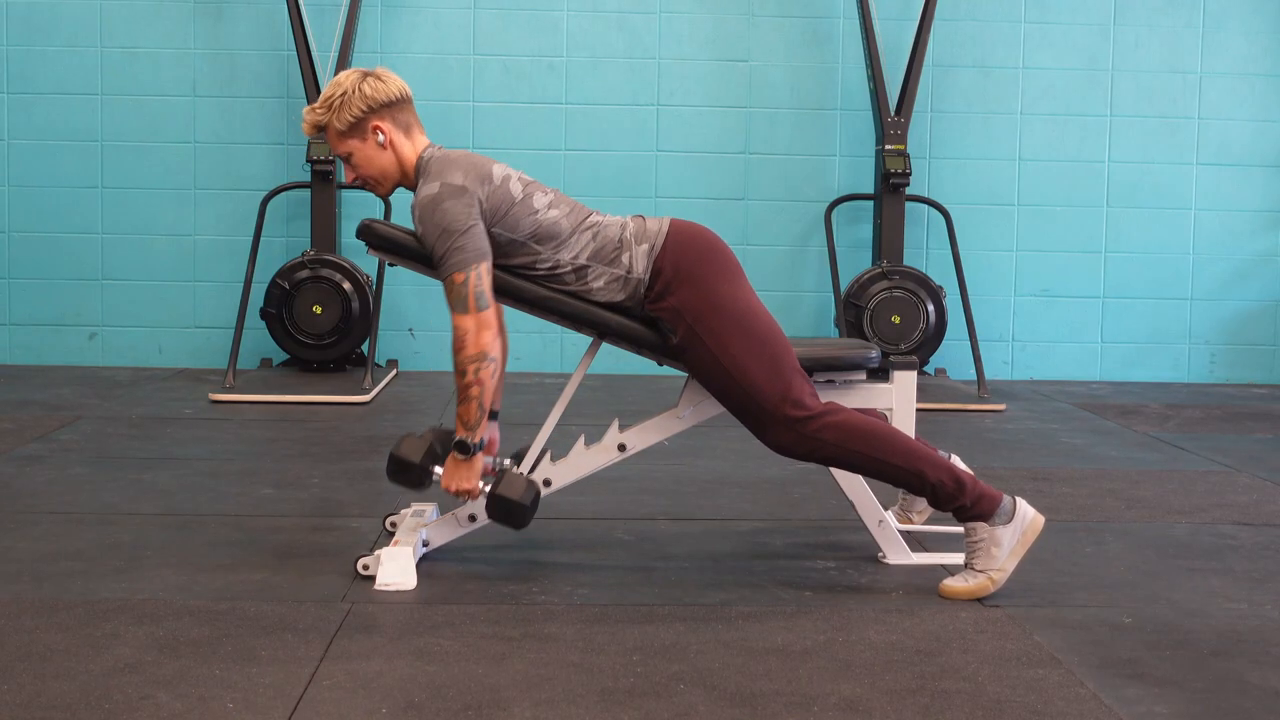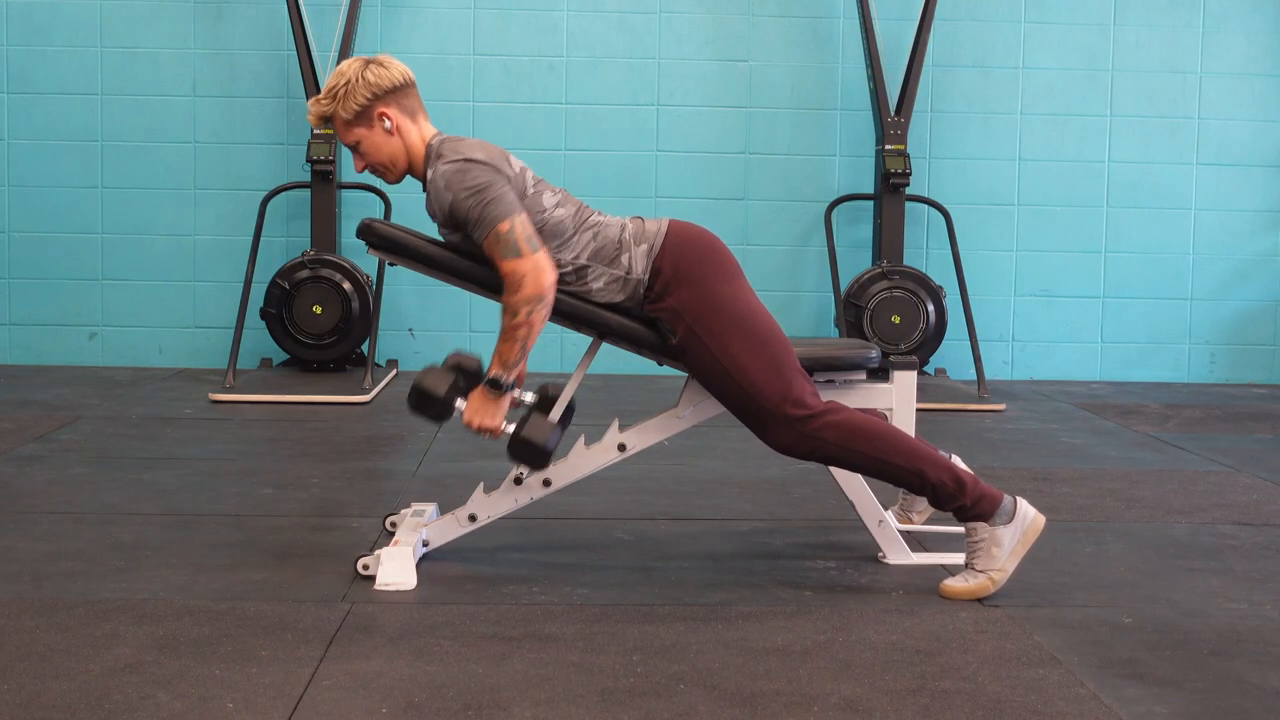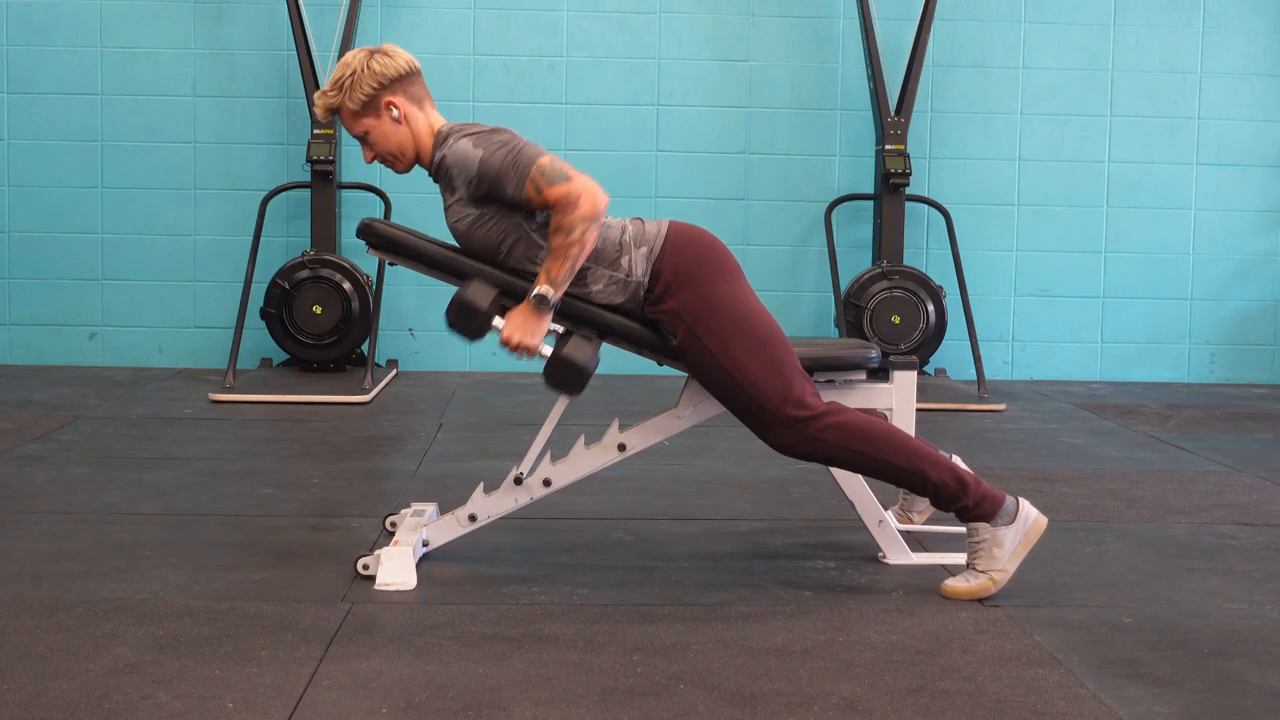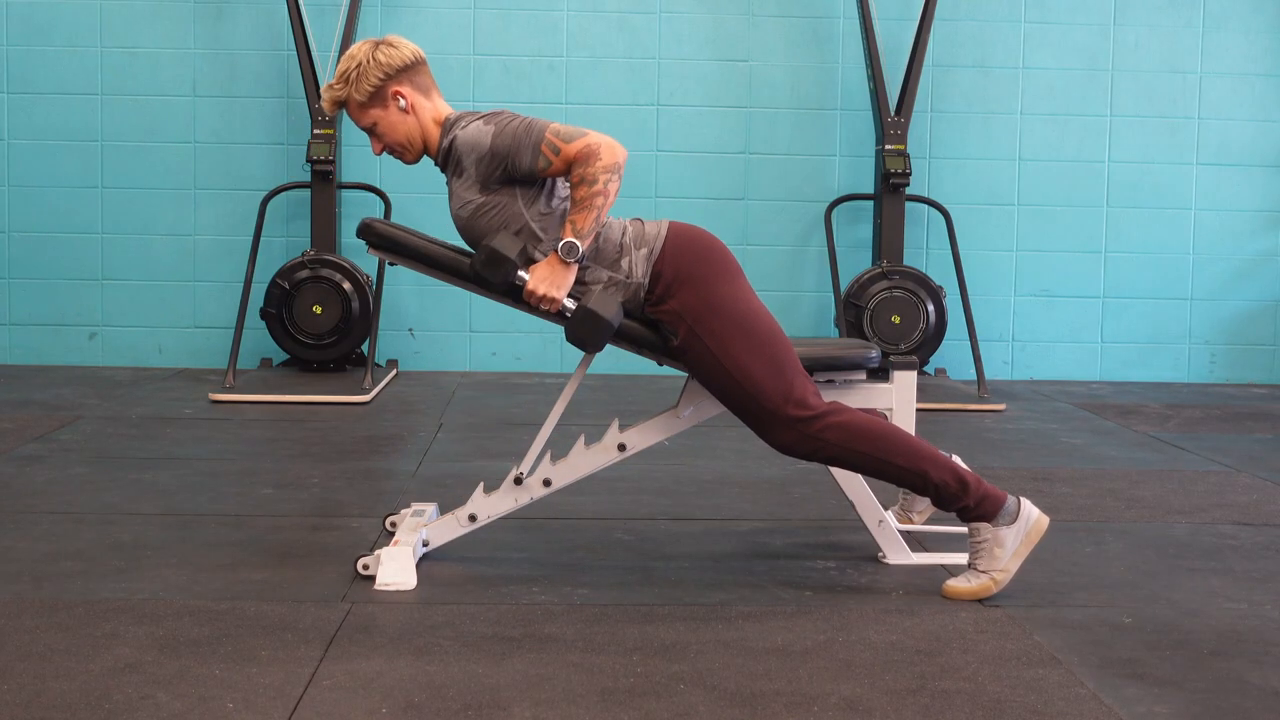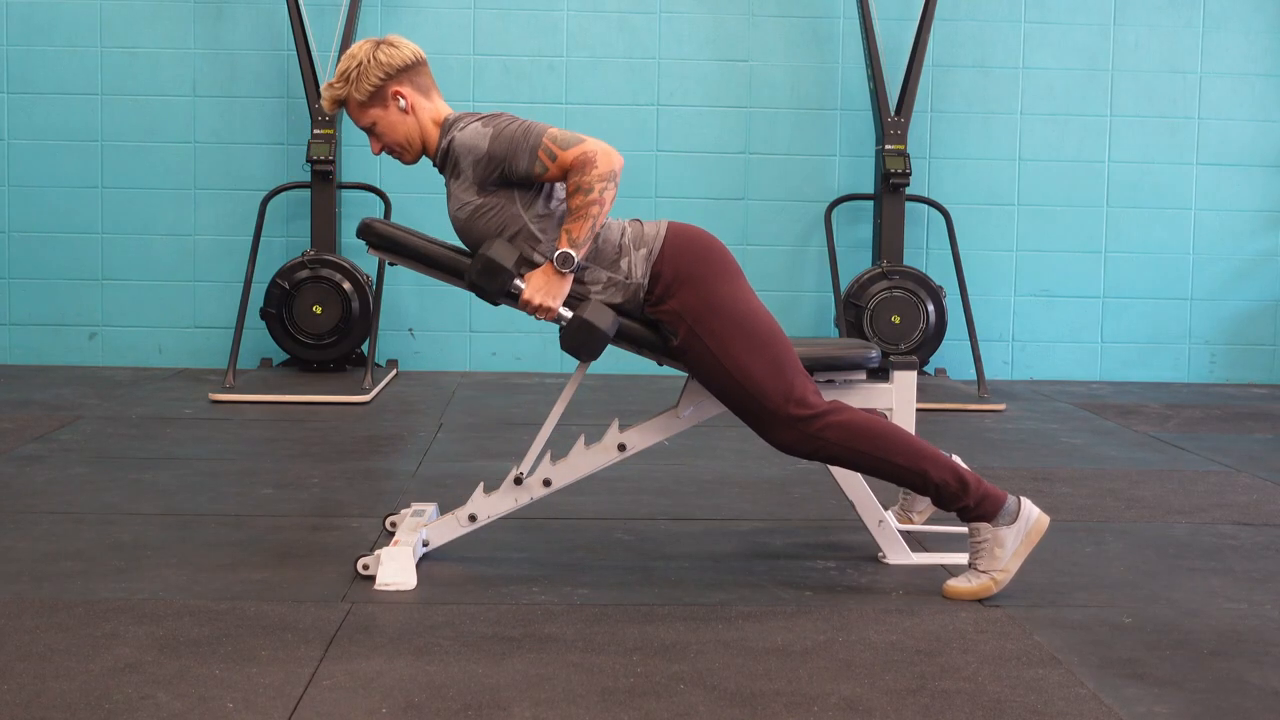
dt=0.2s
person 1, frame 1
left shoulder: (439, 197)
right shoulder: (451, 175)
left elbow: (479, 336)
right elbow: (487, 320)
left wrist: (467, 449)
right wrist: (479, 422)
left hip: (675, 271)
right hip: (669, 263)
left knee: (793, 417)
right knee: (783, 409)
left ankle: (994, 511)
right ankle: (929, 467)
person 1, frame 2
left shoulder: (455, 172)
right shoulder: (451, 171)
left elbow: (537, 277)
right elbow: (529, 265)
left wrist: (497, 383)
right wrist: (500, 360)
left hip: (674, 270)
right hip: (668, 269)
left knee: (793, 415)
right knee: (783, 410)
left ankle: (994, 512)
right ankle: (930, 468)
person 1, frame 3
left shoulder: (471, 152)
right shoulder: (457, 165)
left elbow: (585, 199)
left wrist: (539, 305)
right wrist: (536, 307)
left hip: (673, 271)
right hip: (665, 271)
left knee: (795, 416)
right knee: (785, 410)
left ankle: (997, 512)
right ankle: (929, 468)
person 1, frame 4
left shoulder: (480, 136)
right shoulder: (463, 156)
left elbow: (603, 153)
left wrist: (563, 260)
left hip: (673, 272)
right hip: (664, 273)
left knee: (796, 416)
right knee: (786, 407)
left ankle: (998, 512)
right ankle: (929, 471)
person 1, frame 5
left shoulder: (478, 137)
right shoulder: (461, 157)
left elbow: (600, 160)
left wrist: (559, 268)
left hip: (672, 274)
right hip: (664, 273)
left knee: (796, 417)
right knee: (787, 408)
left ankle: (998, 512)
right ankle: (929, 473)
